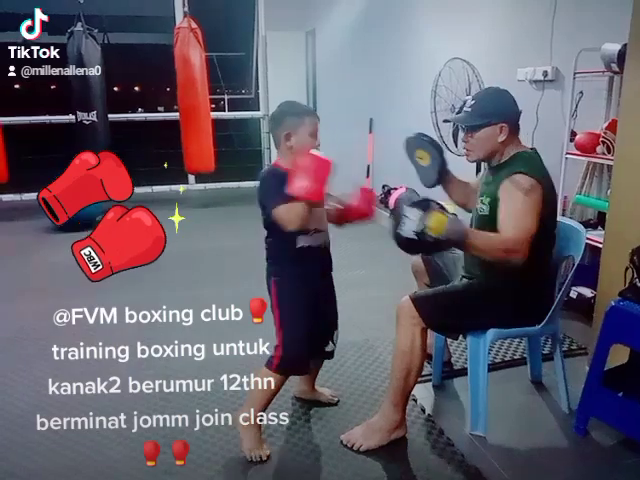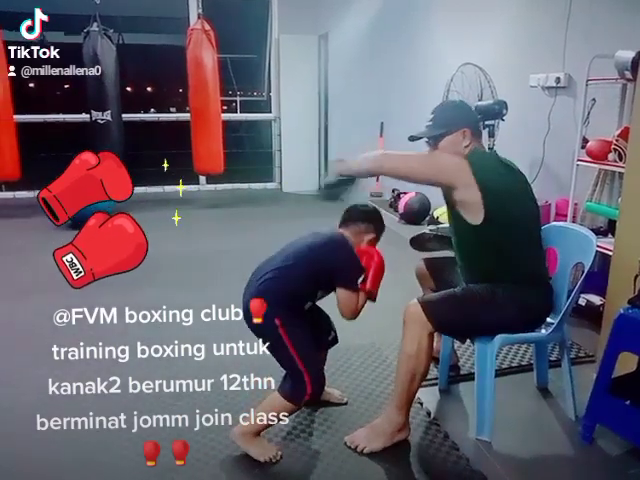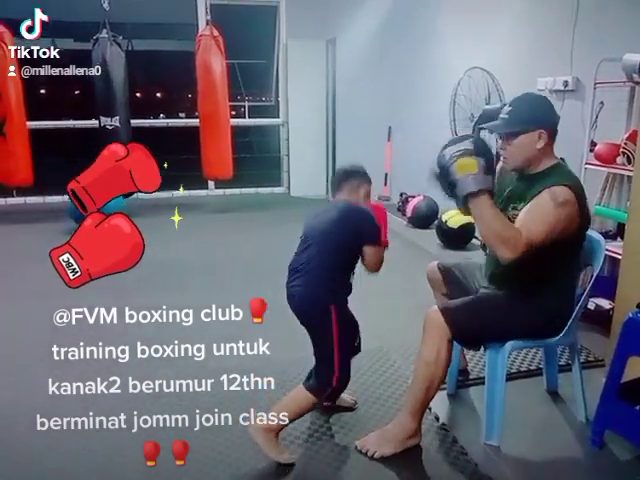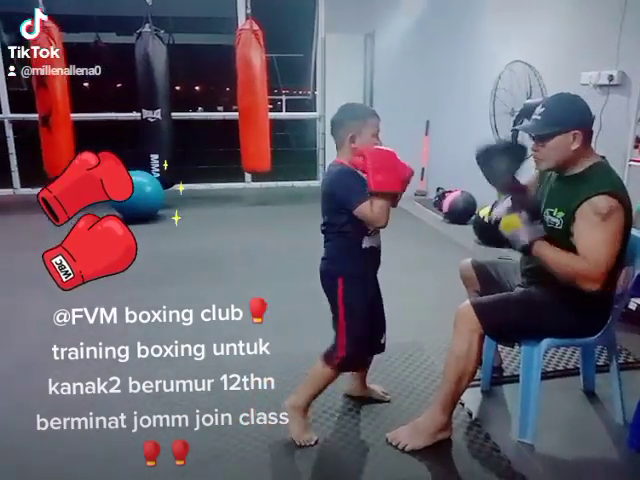
dt=1s
person 1, frame 1
left shoulder: (522, 180)
right shoulder: (503, 164)
left elbow: (515, 250)
right elbow: (476, 202)
left wrist: (453, 232)
right wrist: (440, 174)
left hip: (517, 296)
right hip: (493, 278)
left knee: (410, 310)
left ankle: (391, 419)
person 1, frame 2
left shoulder: (463, 167)
right shoulder: (495, 167)
left elbow: (385, 162)
left wrist: (346, 167)
right wrist: (450, 235)
left hip: (519, 300)
right hip: (511, 284)
left knee: (417, 314)
left ankle: (394, 422)
person 1, frame 3
left shoulder: (560, 193)
right shoulder: (516, 170)
left elbow: (510, 247)
right elbow: (478, 205)
left wrist: (472, 190)
right wrist: (466, 170)
left hip: (537, 305)
right hip: (503, 281)
left knee: (437, 320)
right knee: (438, 273)
left ankle: (407, 427)
right ankle: (453, 358)
person 1, frame 4
left shoulder: (601, 198)
right shoulder: (557, 170)
left elbow: (592, 278)
right elbow: (534, 202)
left wrist: (530, 241)
left hip: (574, 304)
right hip: (538, 279)
left knee: (468, 316)
right knee: (471, 270)
left ankle: (438, 420)
right ankle: (487, 358)
person 2, frame 1
left shoulder: (312, 172)
right shoulder: (272, 177)
left elbow: (324, 215)
right elbow: (293, 219)
right wrist: (308, 185)
left hip: (318, 270)
right hip: (287, 275)
left knee: (324, 334)
right knee: (289, 350)
left ankle: (307, 386)
right ankle: (248, 420)
person 2, frame 2
left shoulder: (329, 242)
right shoulder: (345, 254)
right elbow: (349, 311)
left wrist: (358, 279)
right wrist: (370, 284)
left hip: (269, 297)
right hip: (269, 308)
left knee: (323, 332)
right knee: (306, 382)
left ankle: (317, 389)
right ankle: (246, 434)
person 2, frame 3
left shoulder: (322, 214)
right shoulder: (360, 215)
right elbow: (373, 264)
right wrist: (379, 237)
left hip: (301, 290)
right hip: (321, 296)
left knee: (348, 337)
right knee: (332, 374)
left ankle: (329, 395)
right ankle: (267, 428)
person 2, frame 4
left shoulder: (352, 174)
right shoulder: (342, 177)
left elbow: (373, 213)
right elbow: (378, 217)
left hip: (361, 268)
right hip: (344, 273)
left knee: (372, 330)
right knee: (346, 345)
left ankle: (359, 385)
right ankle: (297, 405)
